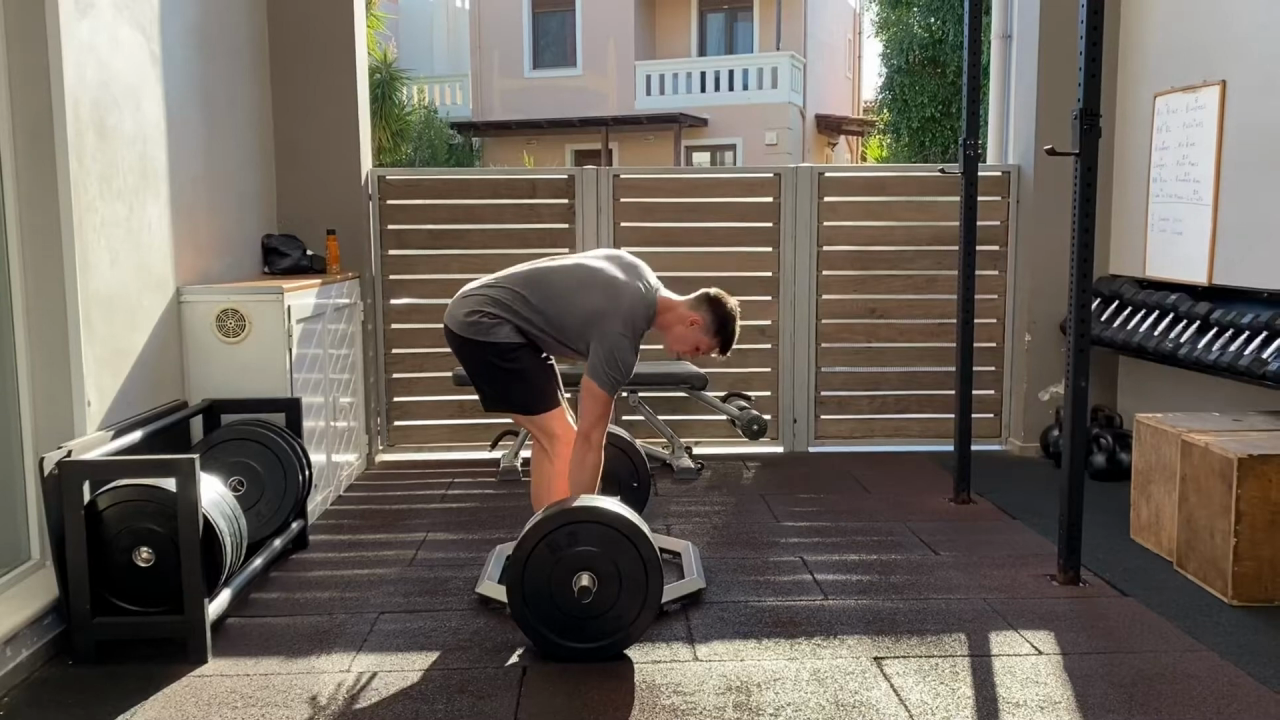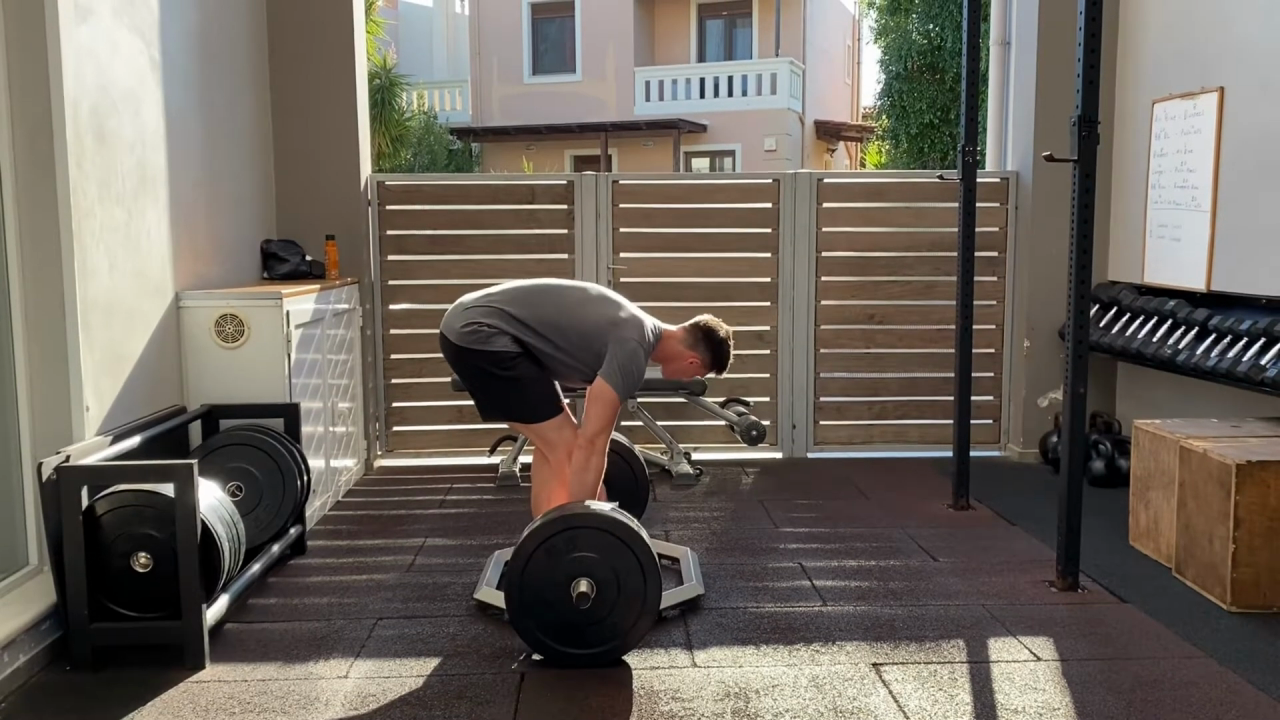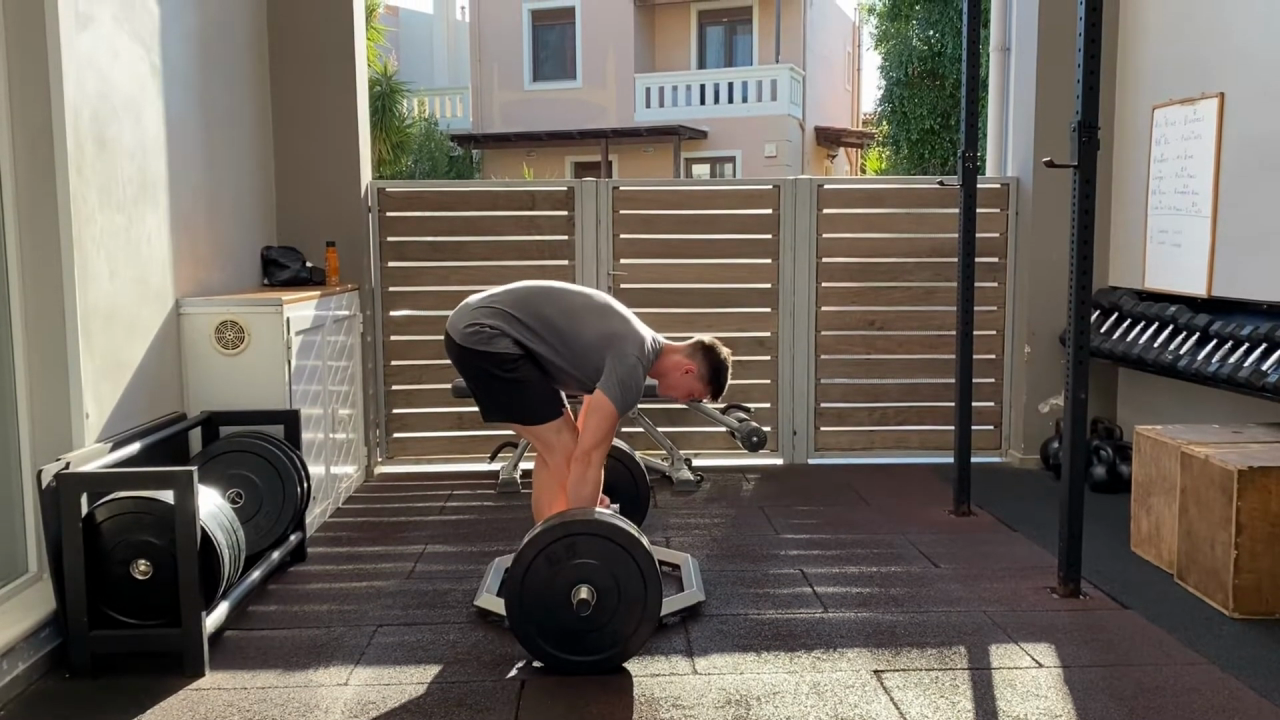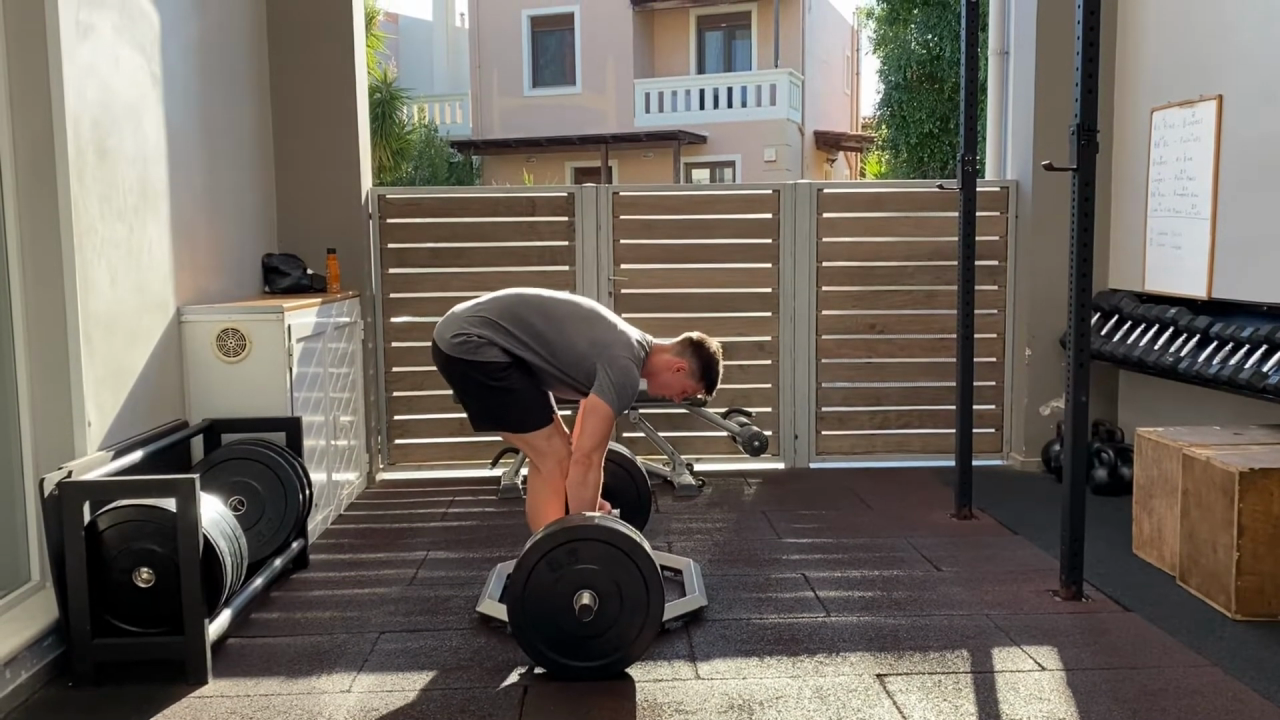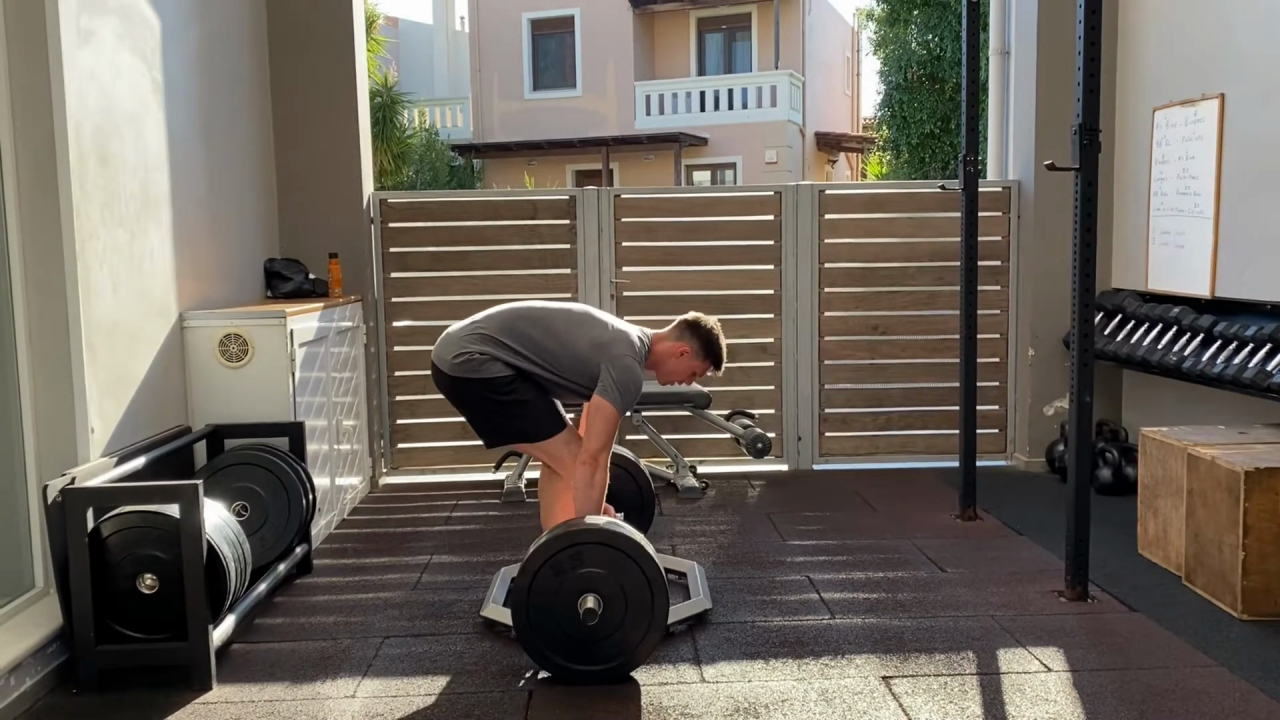
dt=1s
person 1, frame 1
left shoulder: (640, 277)
right shoulder: (619, 335)
right elbow: (589, 439)
left hip: (480, 315)
right hip: (482, 322)
left knee: (553, 436)
right knee: (561, 440)
person 1, frame 2
left shoulder: (632, 329)
right shoulder: (633, 350)
right elbow: (590, 443)
left wrist: (592, 488)
left hip: (473, 325)
right hip: (477, 333)
left knee: (555, 442)
right knee: (562, 447)
person 1, frame 3
left shoulder: (636, 345)
right shoulder: (631, 362)
left elbow: (587, 438)
right elbow: (587, 456)
left wrist: (588, 494)
left hip: (480, 327)
right hip: (481, 332)
left knee: (559, 445)
right knee: (562, 451)
person 1, frame 4
left shoulder: (626, 348)
right shoulder: (624, 369)
left elbow: (584, 444)
right elbow: (586, 459)
left wrist: (589, 502)
left hip: (472, 338)
right hip: (468, 343)
left knee: (552, 451)
right knee: (553, 457)
person 1, frame 5
left shoulder: (625, 343)
right shoulder: (627, 365)
left elbow: (589, 446)
right elbow: (592, 459)
left wrist: (593, 505)
left hip: (469, 352)
right hip: (469, 360)
left knee: (562, 457)
right knee: (568, 461)
